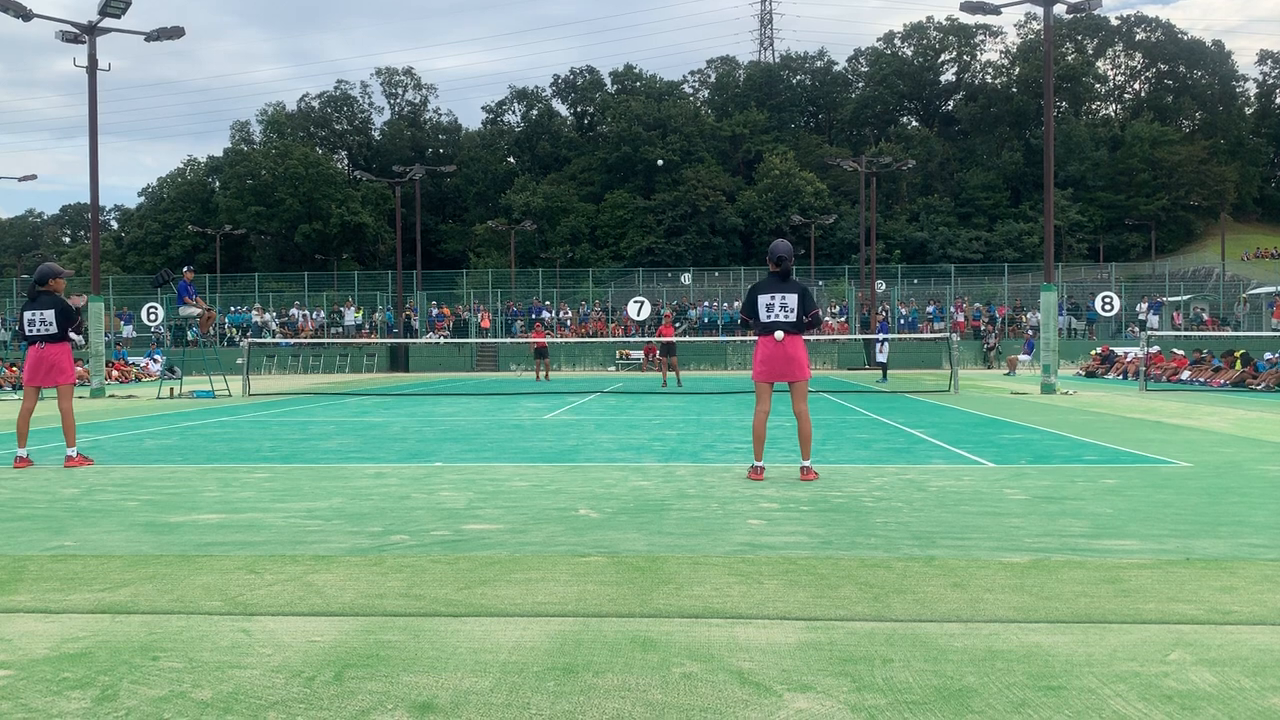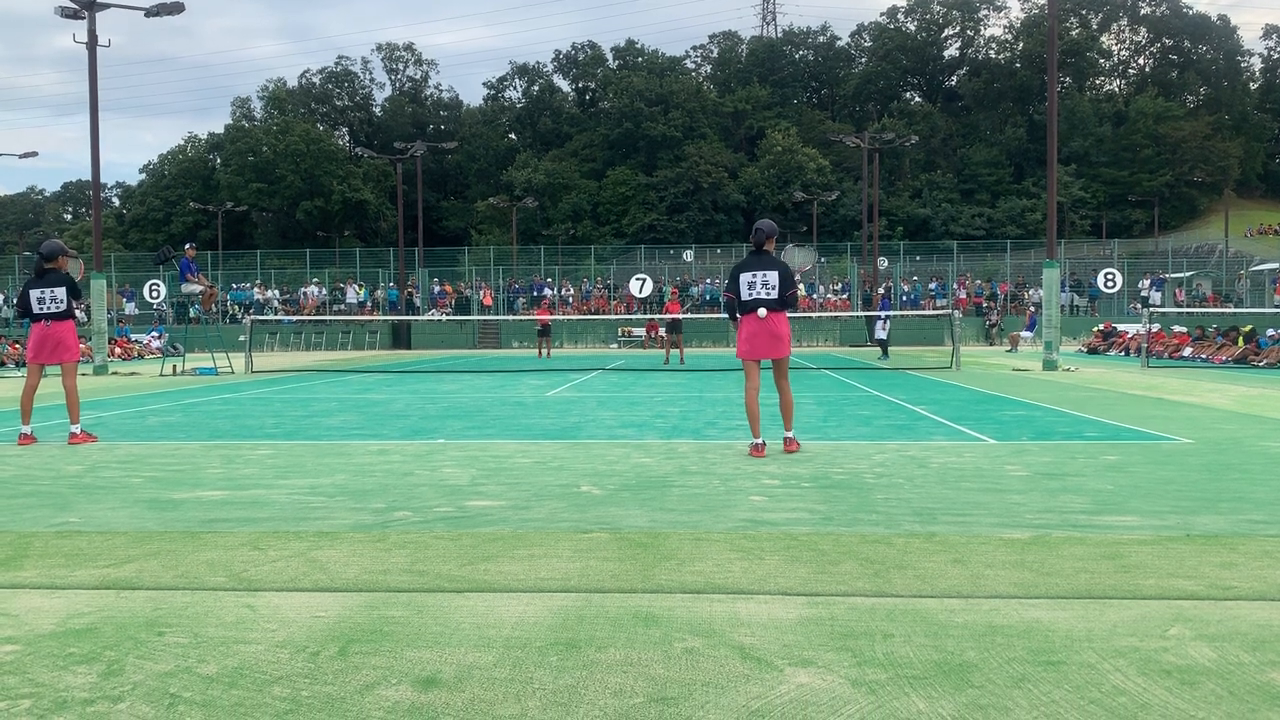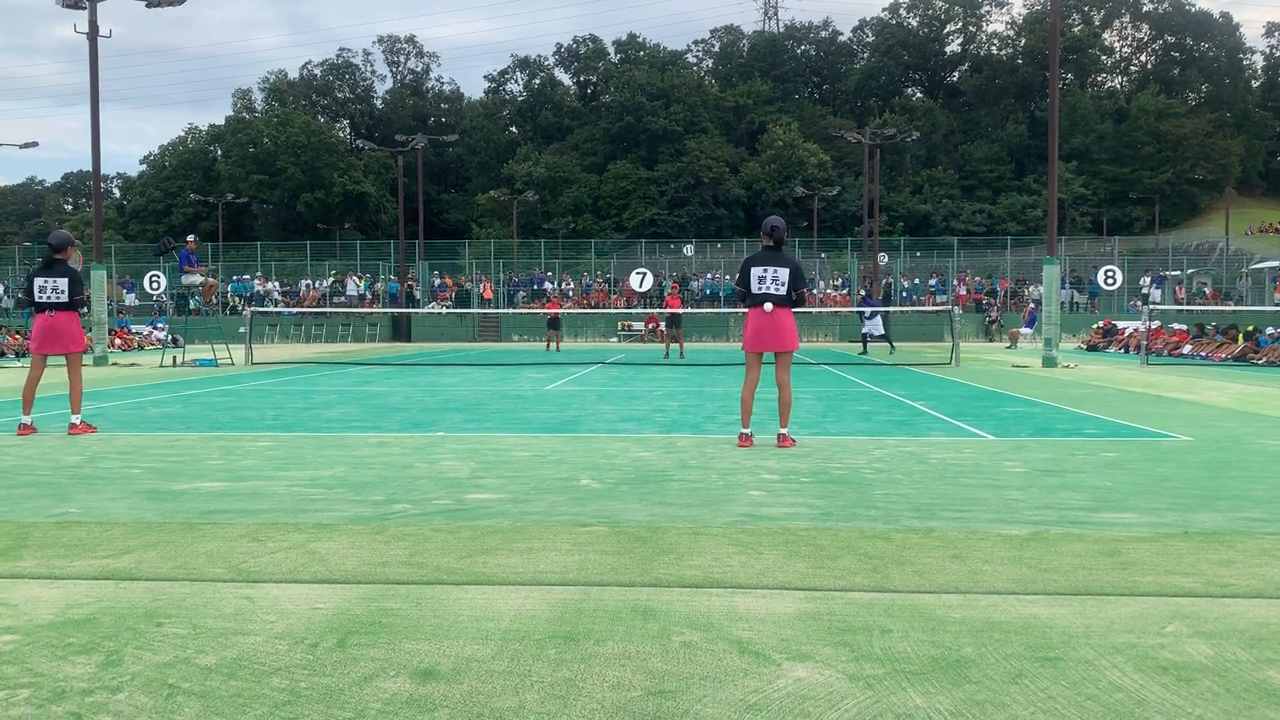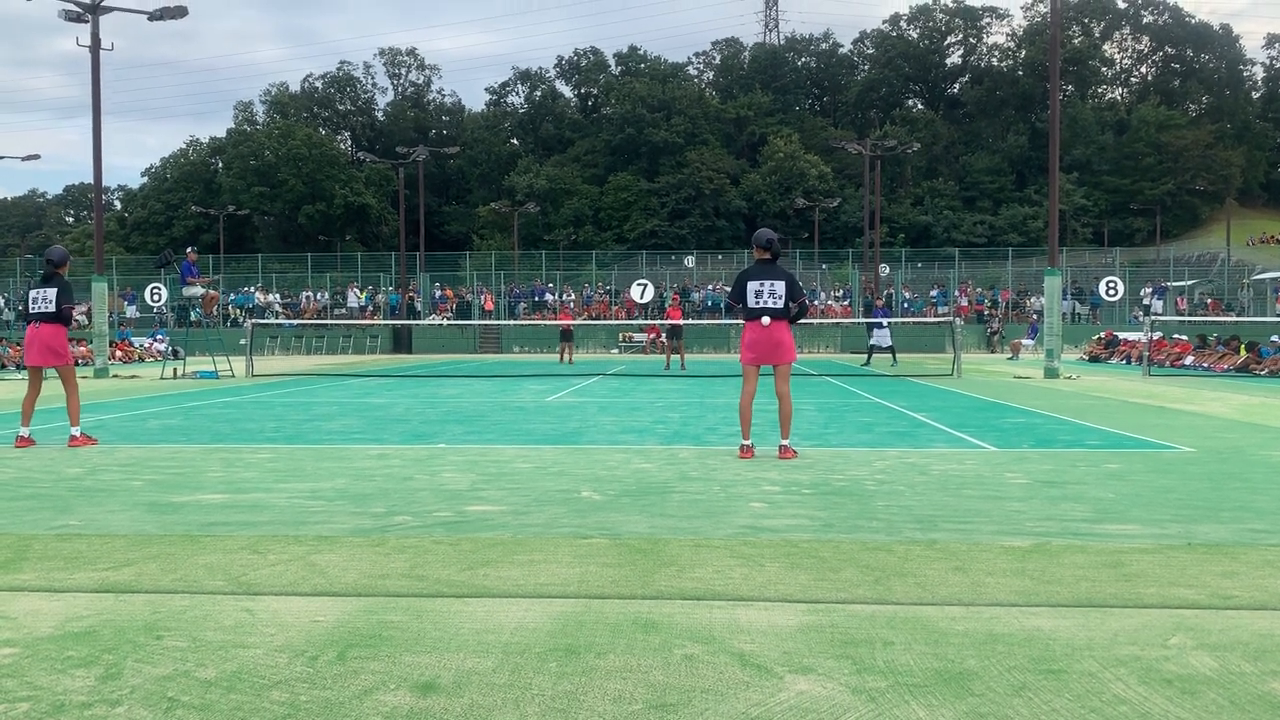
dt=1s
person 1, frame 1
left shoulder: (757, 288)
right shoulder: (800, 288)
left elbow: (744, 322)
right elbow: (816, 321)
left hip: (766, 348)
right hip: (794, 348)
left knee: (761, 410)
right knee: (801, 410)
left ankle: (758, 466)
right ankle: (806, 467)
person 1, frame 2
left shoulder: (739, 268)
right shoulder: (780, 266)
left elbow: (729, 303)
right elbow: (792, 301)
left wrist: (734, 320)
left hip: (750, 326)
right hip: (776, 325)
left knee: (752, 387)
right knee: (783, 384)
left ankle: (758, 443)
right ankle: (789, 438)
person 1, frame 3
left shoulder: (750, 262)
right shoulder: (792, 264)
left elbow: (740, 296)
right elbow: (801, 300)
left hip: (756, 320)
right hip: (783, 321)
left knee: (751, 379)
right knee: (783, 380)
left ankle: (745, 433)
right ankle: (783, 434)
person 1, frame 4
left shoulder: (745, 275)
right shoulder: (786, 276)
left elbow: (731, 307)
right elbow: (803, 308)
right wrist: (789, 321)
left hip: (753, 334)
right hip: (780, 334)
left knee: (748, 390)
right knee: (783, 391)
left ankle: (746, 444)
right ankle: (785, 445)
person 2, frame 1
left shoulder: (27, 305)
right shoulder: (59, 303)
left elbow: (24, 334)
right elbow: (77, 329)
right wrist: (75, 309)
left hip: (35, 353)
right hip: (58, 352)
left knee: (27, 405)
right knee: (65, 405)
left ankle: (21, 455)
right ankle: (72, 455)
person 2, frame 2
left shoulder: (30, 283)
right shoulder: (65, 280)
left elbow: (21, 313)
right elbow: (78, 296)
left hip: (38, 331)
right hip: (63, 330)
left knee: (31, 383)
right knee: (69, 382)
left ankle: (25, 432)
right ankle: (75, 432)
person 2, frame 3
left shoulder: (36, 272)
right shoulder: (71, 273)
left elbow: (28, 301)
right elbow: (80, 303)
left hip: (43, 322)
right hip: (67, 321)
left knee: (34, 374)
right knee: (75, 375)
left ankle: (25, 422)
right ankle: (76, 422)
person 2, frame 4
left shoulder: (35, 286)
right shoulder: (63, 284)
left elbow: (28, 315)
right elbow: (66, 313)
right wrist: (69, 323)
left hip: (32, 333)
right hip: (54, 335)
left knee: (33, 389)
right knee: (71, 388)
left ankle: (23, 435)
right ankle: (75, 434)
